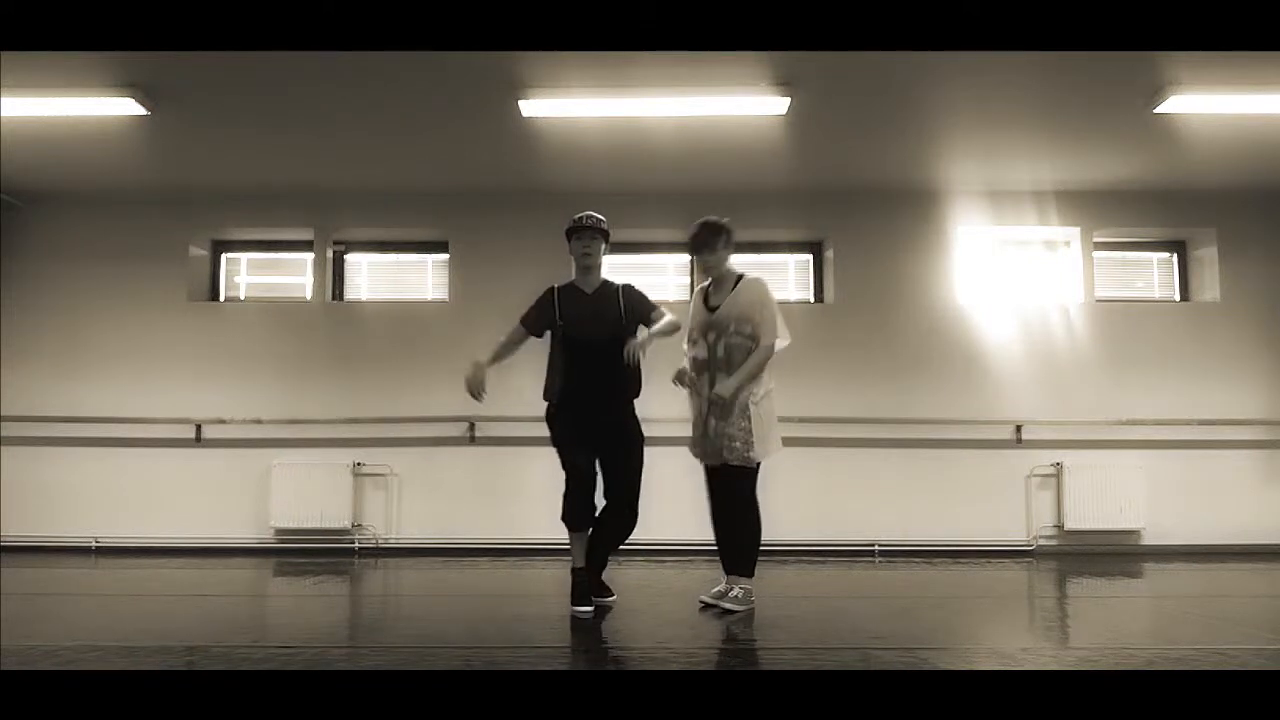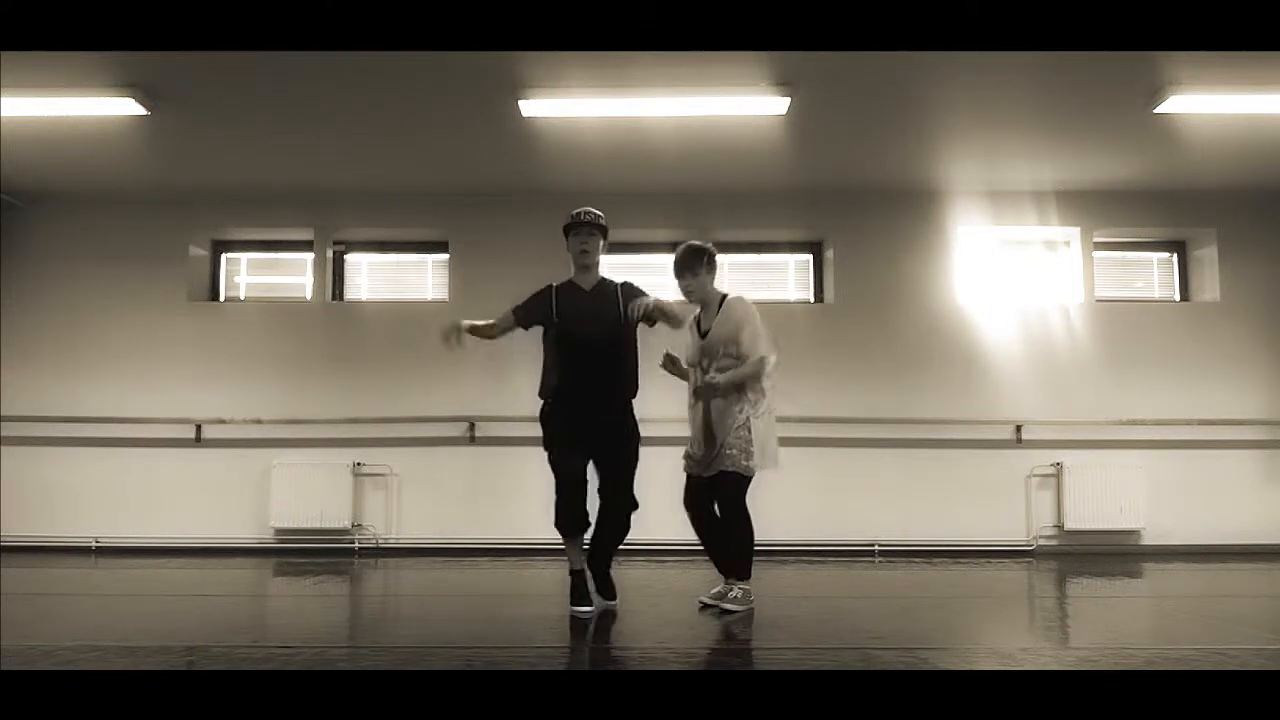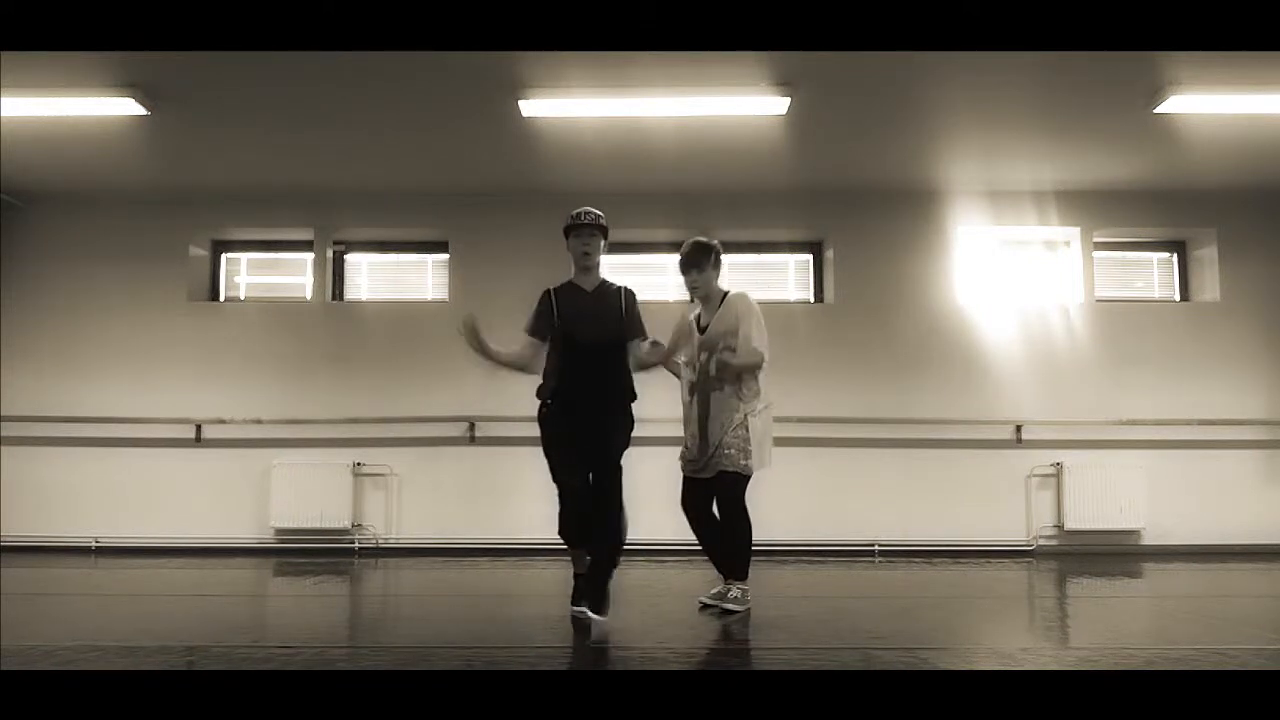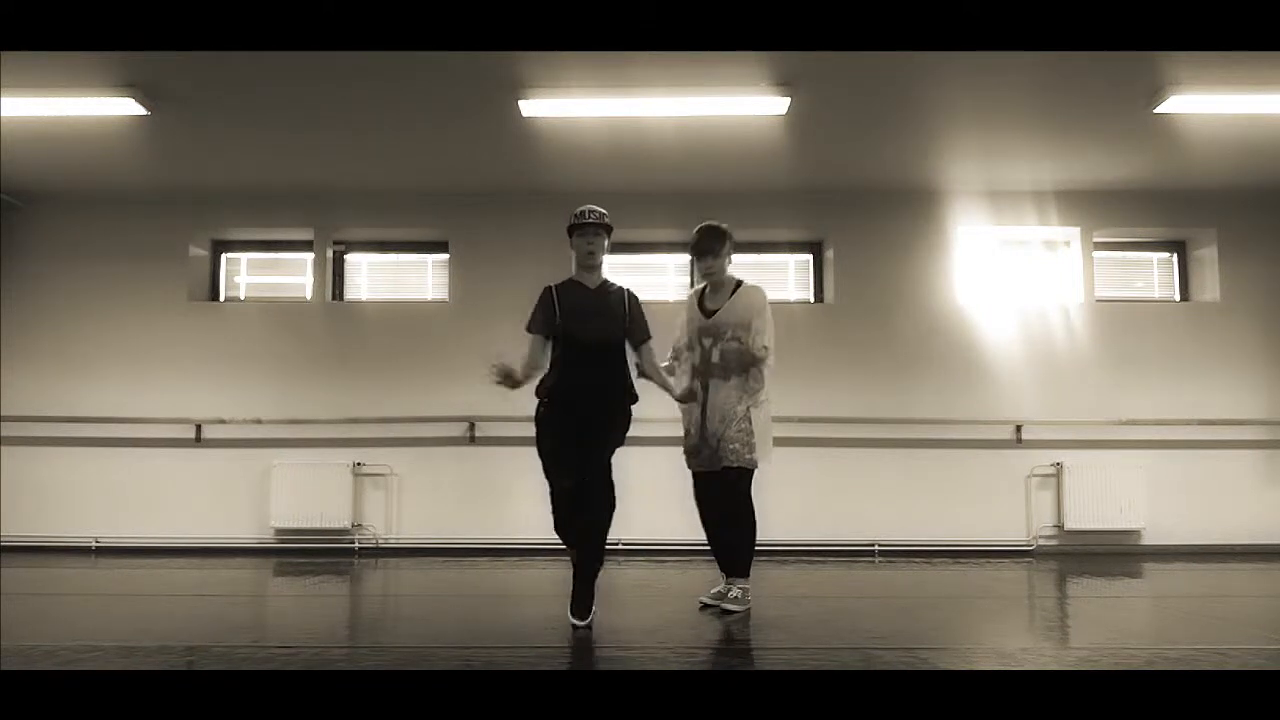
dt=0.3s
person 1, frame 1
left shoulder: (625, 296)
right shoulder: (555, 299)
left elbow: (672, 321)
right elbow: (515, 337)
left wrist: (646, 336)
right wrist: (483, 363)
left hip: (617, 411)
right hip: (569, 410)
left knee: (624, 500)
right knee: (579, 479)
left ankle: (592, 567)
right ankle: (580, 575)
person 1, frame 2
left shoulder: (625, 294)
right shoulder: (551, 297)
left elbow: (676, 319)
right elbow: (496, 327)
left wrist: (655, 307)
right wrist: (465, 325)
left hip: (614, 411)
right hip: (564, 411)
left knee: (619, 494)
right knee: (571, 486)
left ankle: (599, 564)
right ankle: (578, 575)
person 1, frame 3
left shoulder: (623, 298)
right shoulder: (553, 299)
left elbow: (637, 359)
right elbow: (529, 359)
left wrist: (660, 353)
right wrist: (485, 349)
left hip: (611, 412)
right hip: (562, 412)
left knee: (607, 481)
right knee: (574, 494)
left ankle: (598, 581)
right ankle: (582, 575)
person 1, frame 4
left shoulder: (625, 300)
right shoulder: (554, 296)
left elbow: (647, 358)
right elbow: (537, 353)
left wrist: (675, 391)
right wrist: (521, 378)
left hip: (608, 410)
right hip: (559, 410)
left knee: (594, 483)
right knee: (569, 494)
left ankle: (583, 586)
right ankle: (583, 585)
person 2, frame 1
left shoulder: (754, 289)
right shoulder: (700, 296)
left elbow: (767, 346)
left wrist: (733, 384)
right wrist: (686, 368)
left hip: (745, 405)
right hip: (709, 408)
left knee: (742, 495)
right knee: (719, 497)
left ankle: (745, 583)
right ankle: (730, 578)
person 2, frame 2
left shoulder: (739, 308)
right shoulder: (694, 323)
left elbow: (760, 363)
left wrist: (724, 378)
right wrist: (676, 368)
left hip: (744, 421)
right hip: (708, 427)
left knee: (730, 499)
right knee: (696, 502)
left ankle: (743, 585)
right ankle: (729, 578)
person 2, frame 3
left shoulder: (741, 304)
right shoulder: (692, 321)
left elbow: (758, 356)
left wrist: (734, 361)
right wrist: (667, 360)
left hip: (740, 419)
right hip: (703, 425)
left knee: (730, 498)
right knee: (693, 502)
left ankle: (741, 584)
right ankle: (728, 578)
person 2, frame 4
left shoulder: (753, 297)
right shoulder: (693, 302)
left elbow: (763, 354)
right elbow: (684, 355)
left wrist: (754, 355)
left hip: (740, 411)
right hip: (701, 413)
left knee: (737, 496)
right knee: (708, 499)
left ankle: (742, 583)
right ankle: (729, 578)
